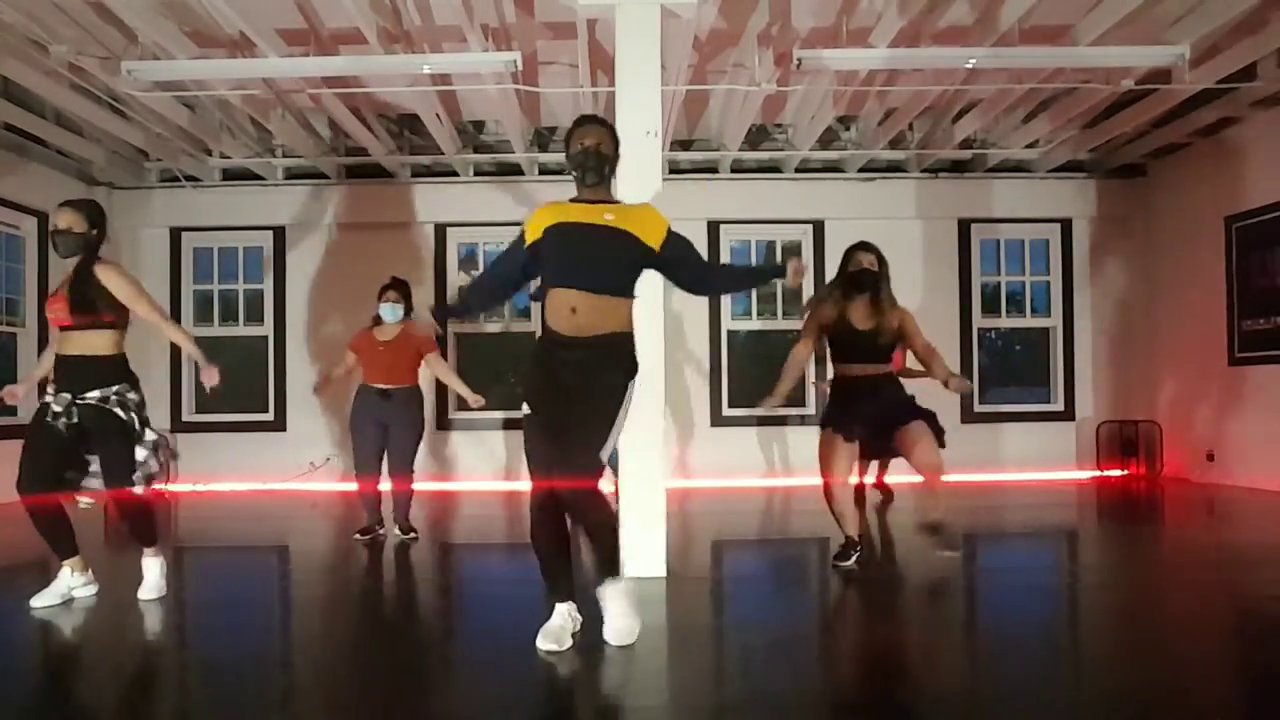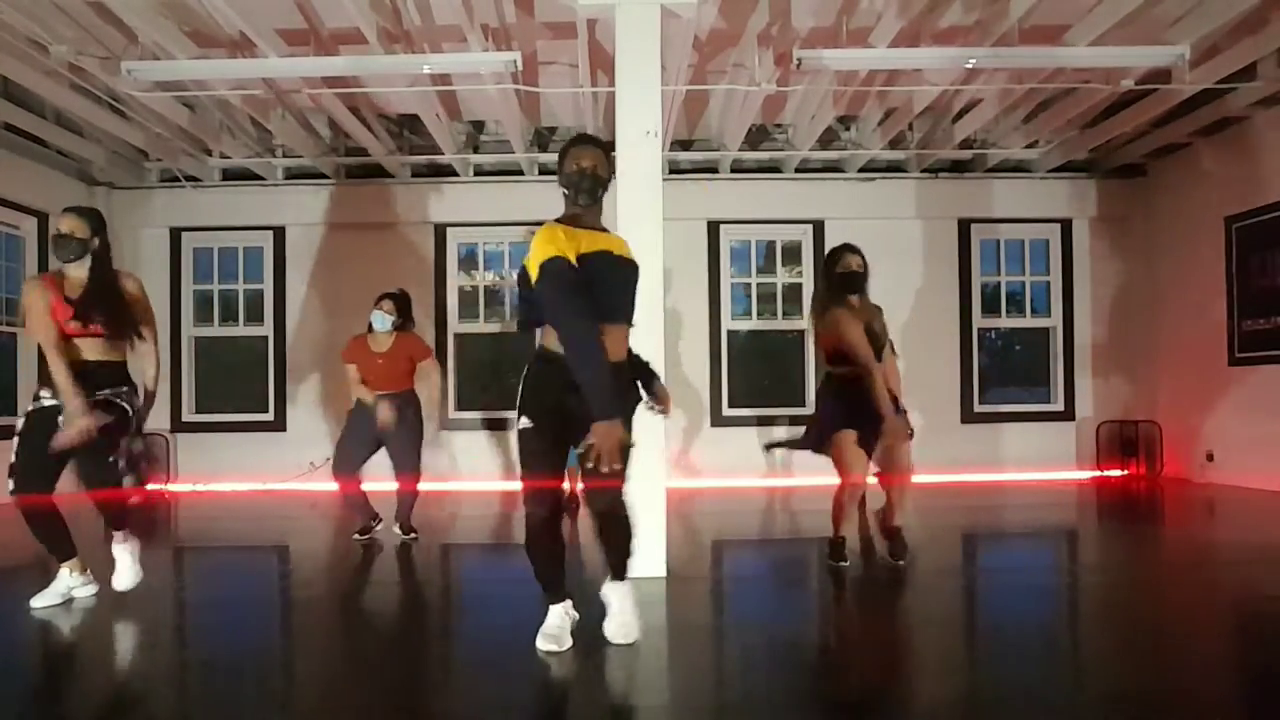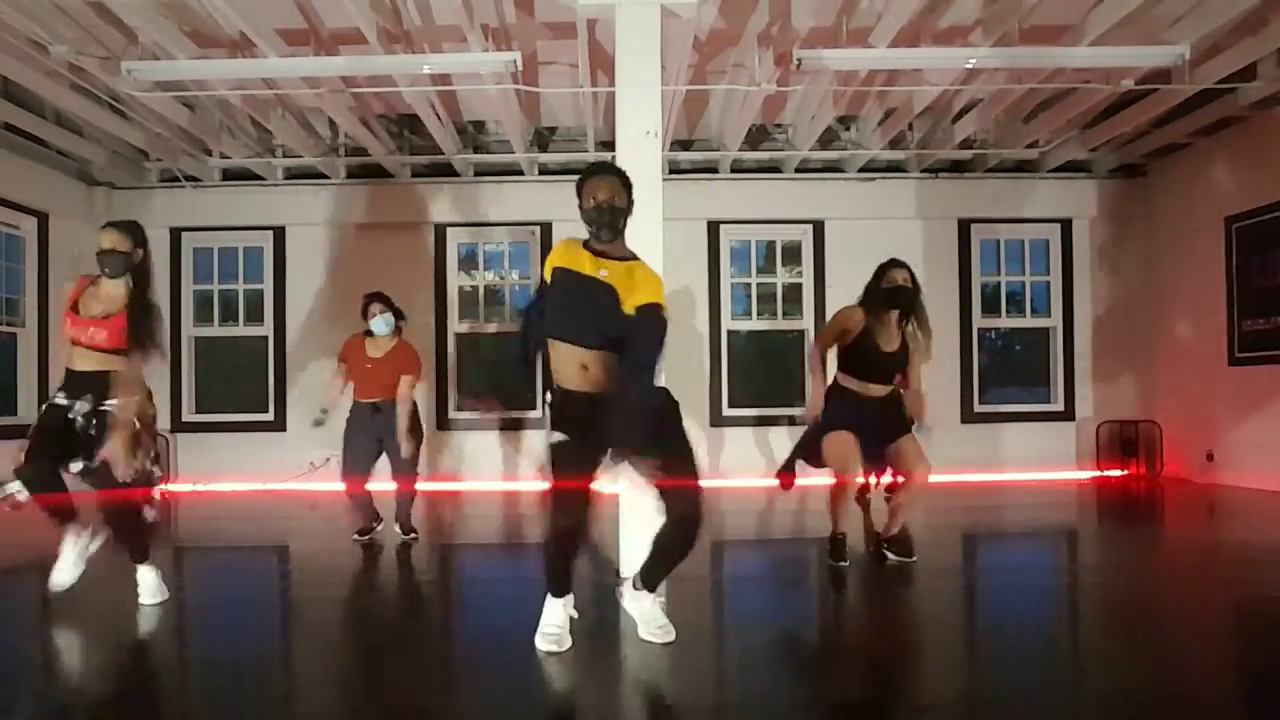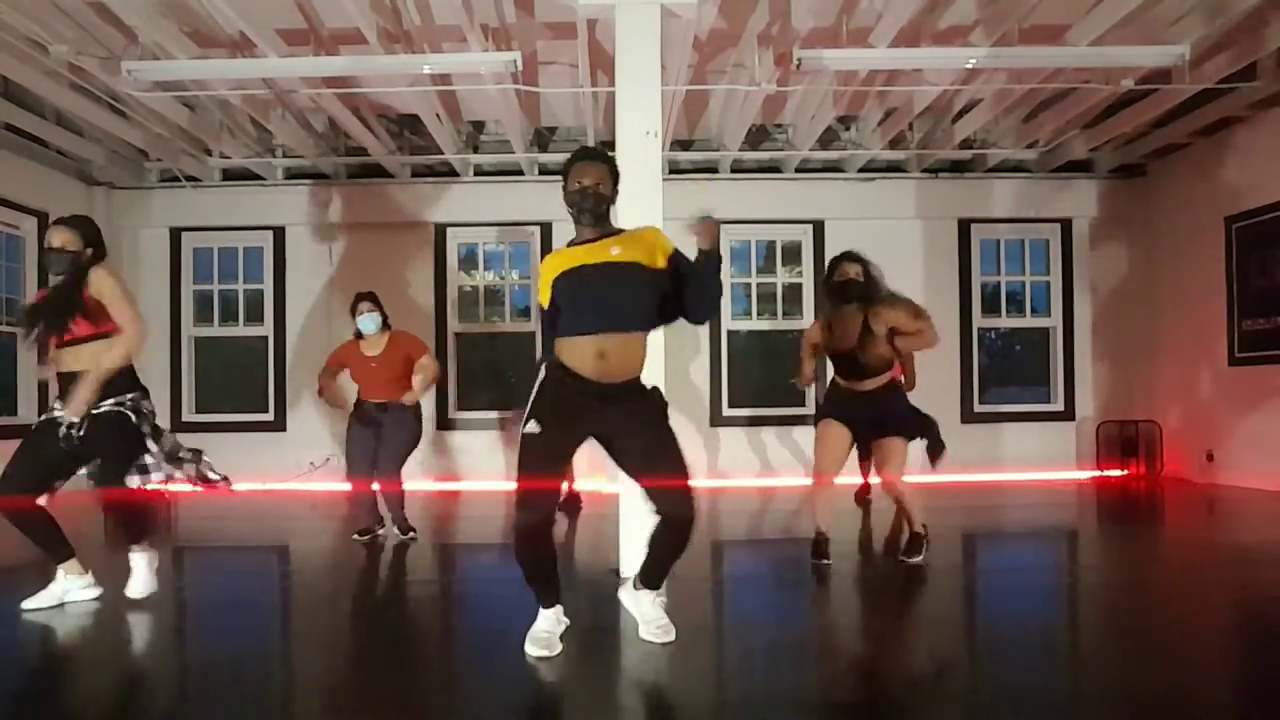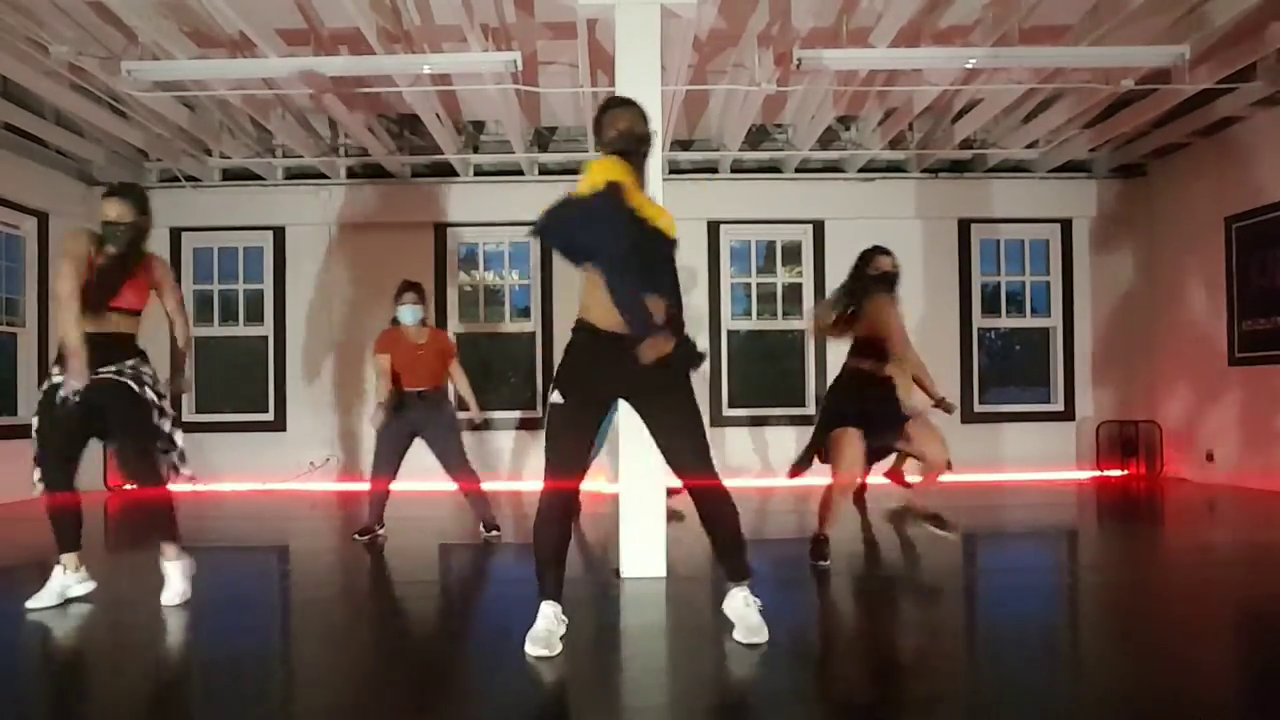
dt=0.4s
person 1, frame 1
left shoulder: (644, 222)
right shoulder: (543, 222)
left elbow: (702, 275)
right elbow: (499, 279)
left wrist: (773, 273)
right wrist: (445, 313)
left hip: (608, 362)
right hip: (549, 358)
left knee: (578, 484)
right knee: (546, 490)
left ankle: (613, 581)
right ankle: (563, 607)
person 1, frame 2
left shoulder: (619, 250)
right shoulder: (552, 242)
right elbow: (571, 325)
right wrist: (602, 412)
left hip: (611, 386)
right hip: (554, 382)
left knee: (605, 496)
right knee: (541, 506)
left ankle: (618, 586)
right ankle: (558, 606)
person 1, frame 3
left shoulder: (645, 281)
right shoulder: (561, 257)
left elbow: (639, 371)
right elbow: (534, 322)
left wrist: (634, 447)
left hip: (635, 407)
right hip: (573, 408)
left knee: (686, 509)
right knee: (567, 516)
left ankle: (642, 591)
right ankle: (558, 601)
person 1, frame 4
left shoulder: (649, 243)
right shoulder: (554, 266)
left elbow: (701, 307)
left wrist: (707, 254)
right wrist: (524, 405)
left hip: (629, 400)
right hip: (562, 394)
left knee: (679, 508)
right knee: (531, 515)
left ankle: (644, 591)
right ankle: (548, 611)
person 1, frame 5
left shoulder: (658, 219)
right shoulder: (604, 178)
right elbow: (603, 246)
left wrist: (676, 345)
right wrist: (645, 330)
left hip: (657, 356)
right hip: (592, 354)
left knee: (702, 479)
right knee: (560, 487)
left ankle: (738, 593)
right ankle: (550, 608)
person 2, frame 1
left shoulder: (106, 273)
right shoulder: (62, 285)
left elbow: (158, 318)
left wrist: (200, 359)
left hip: (108, 391)
right hip: (62, 394)
left knee: (121, 487)
left ankle: (152, 557)
right ankle: (75, 572)
person 2, frame 2
left shoulder: (124, 285)
right shoulder: (40, 288)
left elbow: (148, 346)
right elbow: (50, 350)
left wrist: (146, 403)
right wrist: (75, 407)
left hip: (109, 392)
right hip: (57, 396)
left knee: (94, 471)
right knee: (27, 491)
left ankle: (122, 538)
right ankle: (73, 573)
person 2, frame 3
left shoulder: (142, 309)
right shoulder: (79, 289)
left elbow: (134, 377)
left wrist: (121, 432)
left hip: (115, 404)
right hip: (70, 399)
left knee: (119, 495)
right knee: (37, 468)
left ankle: (145, 569)
right ankle: (77, 533)
person 2, frame 4
left shoulder: (100, 279)
right shoulder: (50, 300)
left elbow: (134, 331)
left wrist: (90, 381)
left hip: (118, 401)
right hip: (69, 408)
left knee: (109, 480)
left ankle: (141, 552)
right ankle: (74, 575)
person 2, frame 5
left shoulder: (153, 267)
right shoulder: (81, 249)
left elbow: (179, 320)
right elbow: (66, 297)
left wrist: (178, 367)
right wrist: (76, 356)
left hip: (123, 371)
right hip: (71, 373)
left knee: (140, 466)
right knee: (55, 472)
left ankle: (173, 560)
right ankle: (70, 571)
person 3, frame 1
left shoulder: (895, 314)
right shoulder: (827, 311)
left elbow: (924, 349)
right elbow: (801, 353)
left wrist: (946, 376)
right wrist: (778, 395)
left hip: (883, 398)
right hip: (846, 399)
left knee: (930, 463)
right knee: (833, 479)
left ankle: (934, 521)
right ankle: (851, 540)
person 3, frame 2
left shoulder: (872, 312)
right shoulder: (839, 316)
left elbow: (886, 361)
right elbow: (869, 366)
left wrist: (897, 407)
right wrist: (890, 417)
left hip: (876, 398)
right hip: (841, 399)
left knee: (900, 467)
right knee: (854, 480)
left ankle: (891, 526)
right ankle: (838, 539)
person 3, frame 3
left shoulder: (911, 337)
right shoulder: (854, 317)
left elbow: (911, 382)
right elbow: (818, 349)
left wrist: (915, 400)
right wrist: (817, 393)
left hip: (883, 411)
right hip: (841, 407)
left knee: (918, 471)
right knee: (848, 476)
left ankle: (891, 534)
right ankle: (837, 537)
person 3, frame 4
left shoulder: (883, 312)
right shoulder: (822, 328)
left elbow: (930, 336)
right elbow: (807, 374)
left wrist: (893, 344)
right wrist: (806, 374)
left hip: (886, 403)
right hip: (842, 402)
left knee: (891, 478)
right knee: (823, 472)
left ankle: (918, 532)
right ankle: (821, 536)
person 3, frame 5
left shoulder: (890, 313)
right shoulder: (880, 305)
left elbow: (909, 360)
right elbow: (901, 354)
left wrist: (937, 398)
right wrist: (905, 399)
left hip: (886, 398)
right hip: (851, 397)
left knee: (938, 455)
right knee: (846, 477)
left ankle: (915, 506)
right ankle: (821, 537)
person 4, frame 1
left shoulder: (417, 335)
right shoulder: (364, 337)
left elbow: (439, 367)
right elbow: (345, 366)
left wrist: (467, 393)
right wrist: (325, 380)
left hip: (405, 405)
right hip: (367, 405)
left knee: (400, 469)
right knee: (365, 469)
left ankle: (402, 522)
right ankle: (374, 522)
person 4, frame 2
left shoulder: (410, 342)
right shoulder: (355, 345)
right elbow: (354, 383)
right wrist: (377, 403)
left hip: (403, 412)
right hip: (365, 412)
left knee: (408, 472)
right knee: (342, 470)
left ankle: (403, 520)
right ankle: (369, 519)
person 4, frame 3
left shoulder: (406, 353)
right shoulder: (353, 344)
left elbow: (405, 395)
right elbow: (341, 376)
left wrist: (404, 434)
right wrist: (326, 409)
left hip: (396, 417)
right hip: (362, 417)
left knee: (406, 474)
right knee: (353, 478)
left ankle: (403, 521)
right ankle: (370, 520)
person 4, frame 4
left shoulder: (403, 341)
right shoulder: (349, 350)
left elbow: (432, 367)
right elbow: (326, 375)
left wrist: (417, 391)
right wrist: (327, 392)
left hip: (401, 415)
right hip: (365, 416)
left knee: (386, 472)
right knee: (358, 474)
left ankle: (400, 520)
right ankle: (372, 523)
person 4, frame 5
left shoulder: (439, 338)
right shoulder: (387, 338)
left elbow: (456, 373)
right elbow: (383, 373)
left wrist: (472, 404)
right wrist: (381, 404)
left hip: (436, 407)
right hip: (399, 409)
left knee: (459, 465)
right knee: (383, 469)
left ankle: (486, 518)
right ankle: (374, 523)
